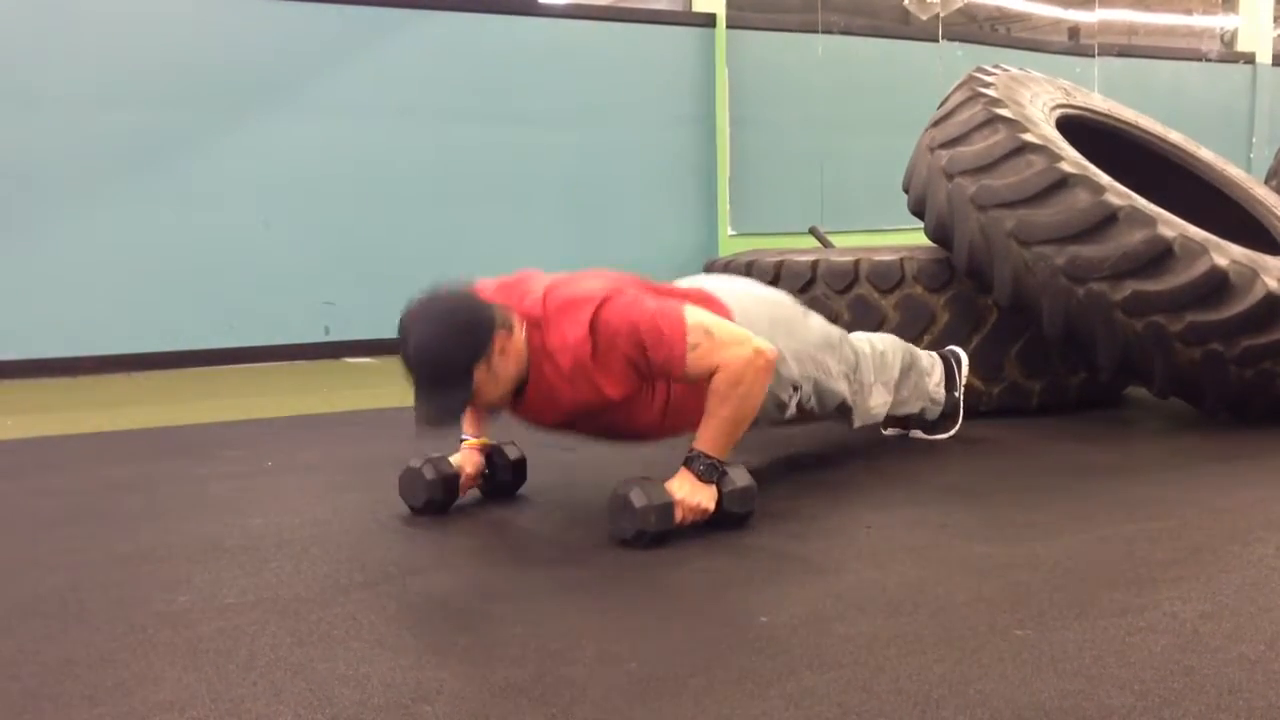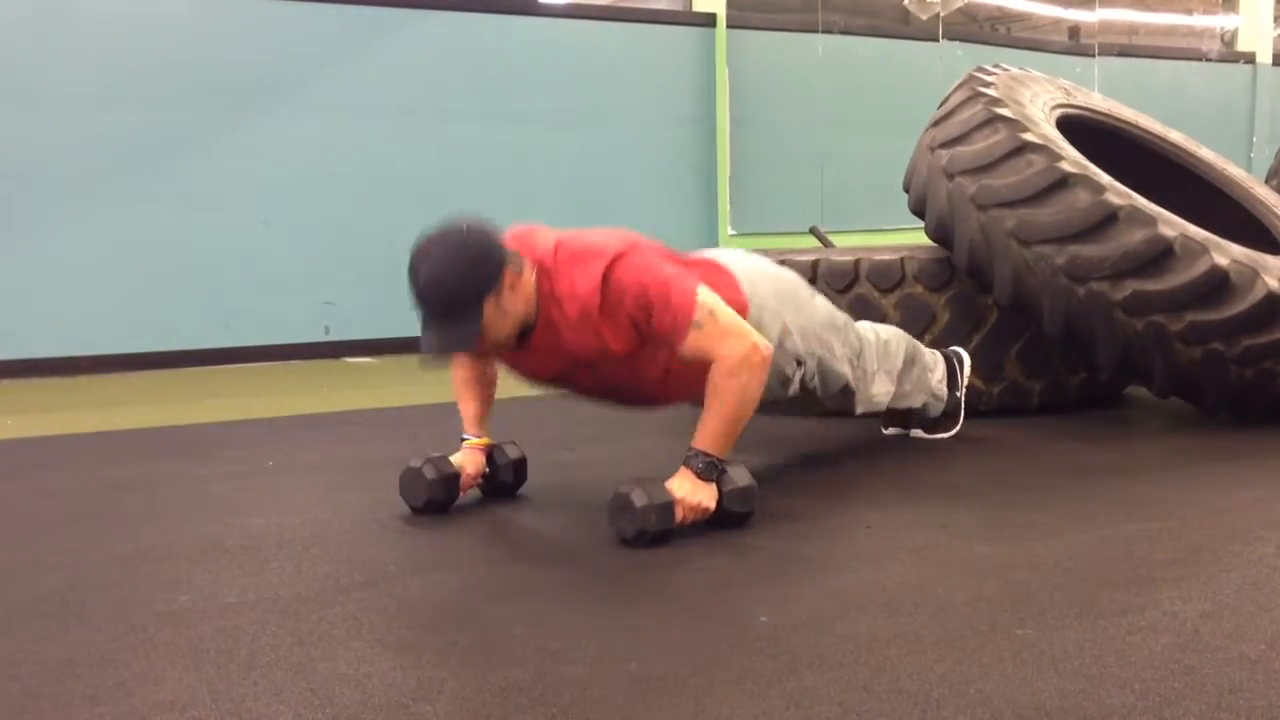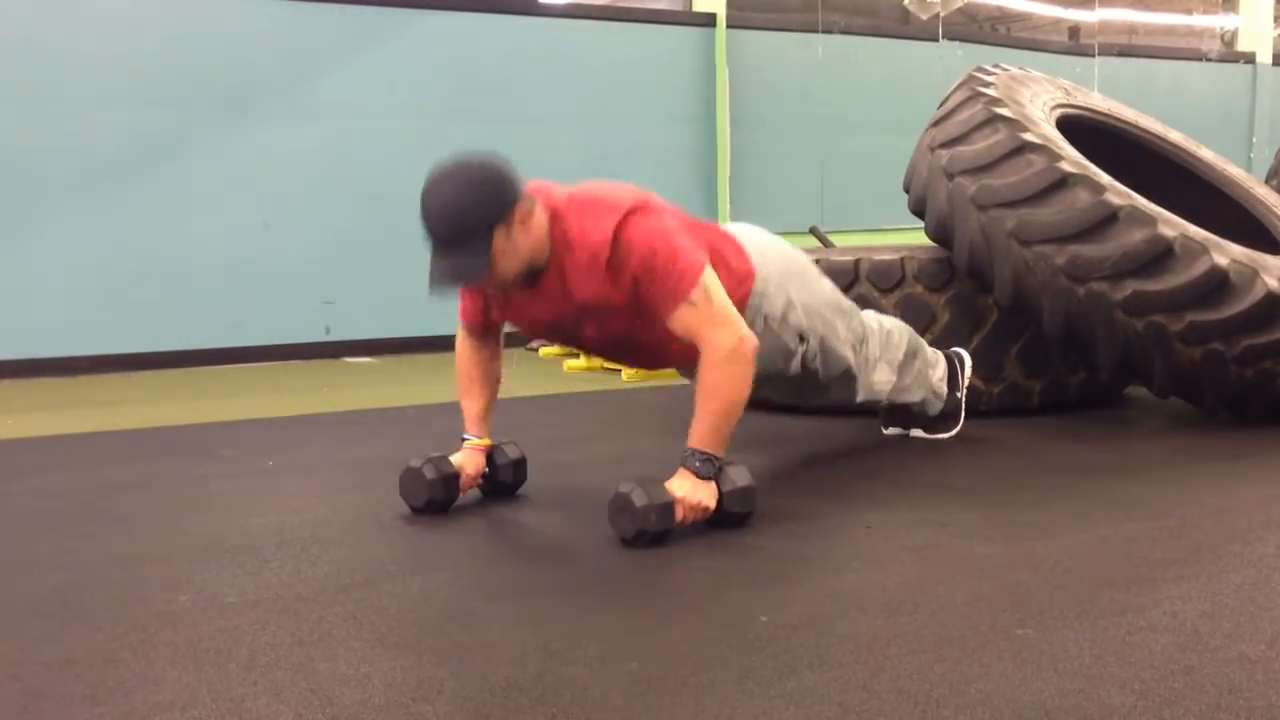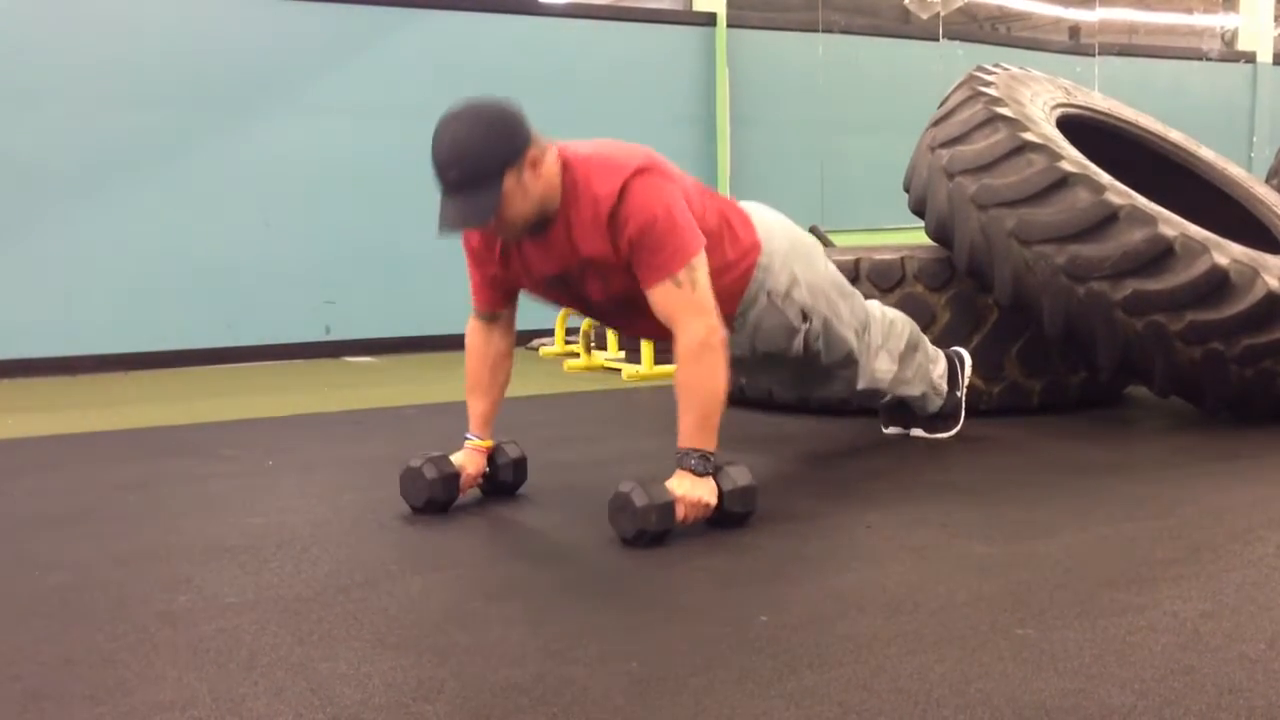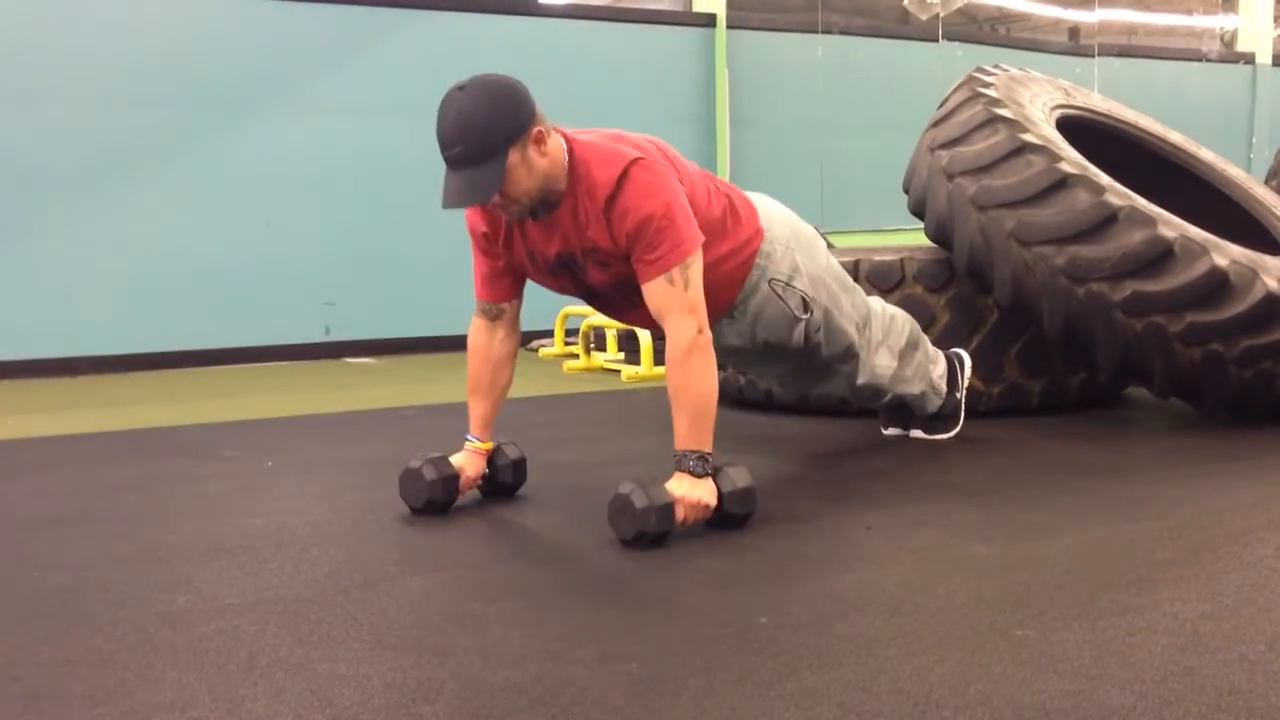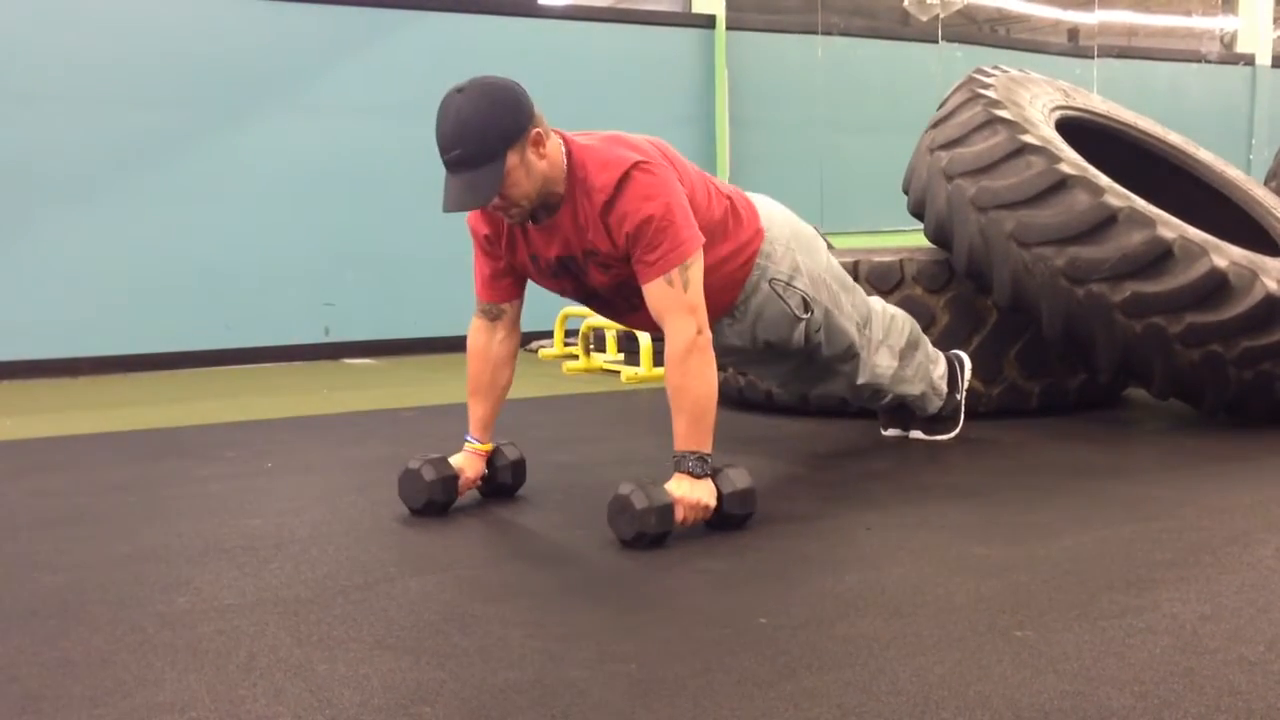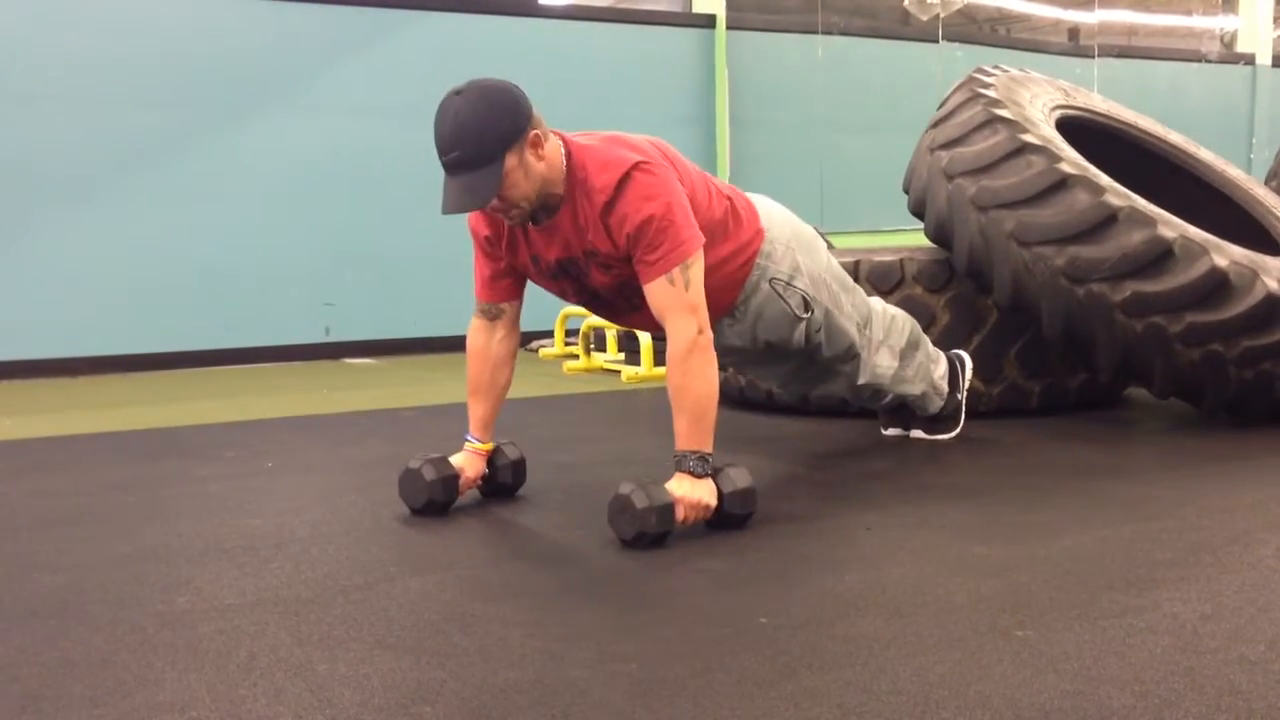
dt=0.1s
person 1, frame 1
left shoulder: (597, 328)
right shoulder: (478, 327)
left elbow: (754, 358)
left wrist: (701, 470)
right wrist: (472, 443)
left hip: (741, 345)
right hip: (680, 332)
left knee: (854, 380)
left ankle: (936, 380)
right ankle: (913, 394)
person 1, frame 2
left shoulder: (608, 283)
right shoulder: (482, 291)
left elbow: (749, 352)
right elbow: (467, 349)
left wrist: (701, 469)
right wrist: (474, 440)
left hip: (749, 313)
right hip: (681, 305)
left knee: (860, 367)
left ankle: (938, 378)
right ankle: (919, 395)
person 1, frame 3
left shoulder: (622, 235)
right shoulder: (484, 251)
left elbow: (734, 343)
right elbow: (475, 337)
left wrist: (699, 466)
right wrist: (476, 439)
left hip: (754, 293)
left knee: (860, 359)
left ankle: (940, 381)
right ankle: (913, 390)
person 1, frame 4
left shoulder: (627, 196)
right shoulder: (492, 220)
left elbow: (698, 335)
right elbow: (489, 323)
left wrist: (694, 466)
right wrist: (478, 439)
left hip: (759, 269)
left knee: (866, 346)
left ankle: (942, 379)
right ankle: (910, 404)
person 1, frame 5
left shoulder: (630, 181)
right shoulder: (492, 212)
left elbow: (689, 332)
right elbow: (495, 324)
left wrist: (694, 467)
right wrist: (478, 443)
left hip: (759, 264)
right hip: (695, 295)
left knee: (862, 348)
left ankle: (939, 382)
right ankle: (908, 396)
person 1, frame 6
left shoulder: (630, 184)
right shoulder: (493, 214)
left elbow: (688, 333)
right elbow: (495, 324)
left wrist: (693, 468)
right wrist: (476, 445)
left hip: (761, 265)
right hip: (699, 298)
left knee: (864, 348)
left ankle: (940, 383)
right ankle: (907, 400)
person 1, frame 7
left shoulder: (630, 184)
right shoulder: (493, 214)
left elbow: (690, 331)
right elbow: (494, 325)
left wrist: (693, 468)
right wrist: (477, 445)
left hip: (759, 264)
right hip: (699, 297)
left knee: (862, 346)
left ankle: (941, 381)
right ankle: (908, 395)
